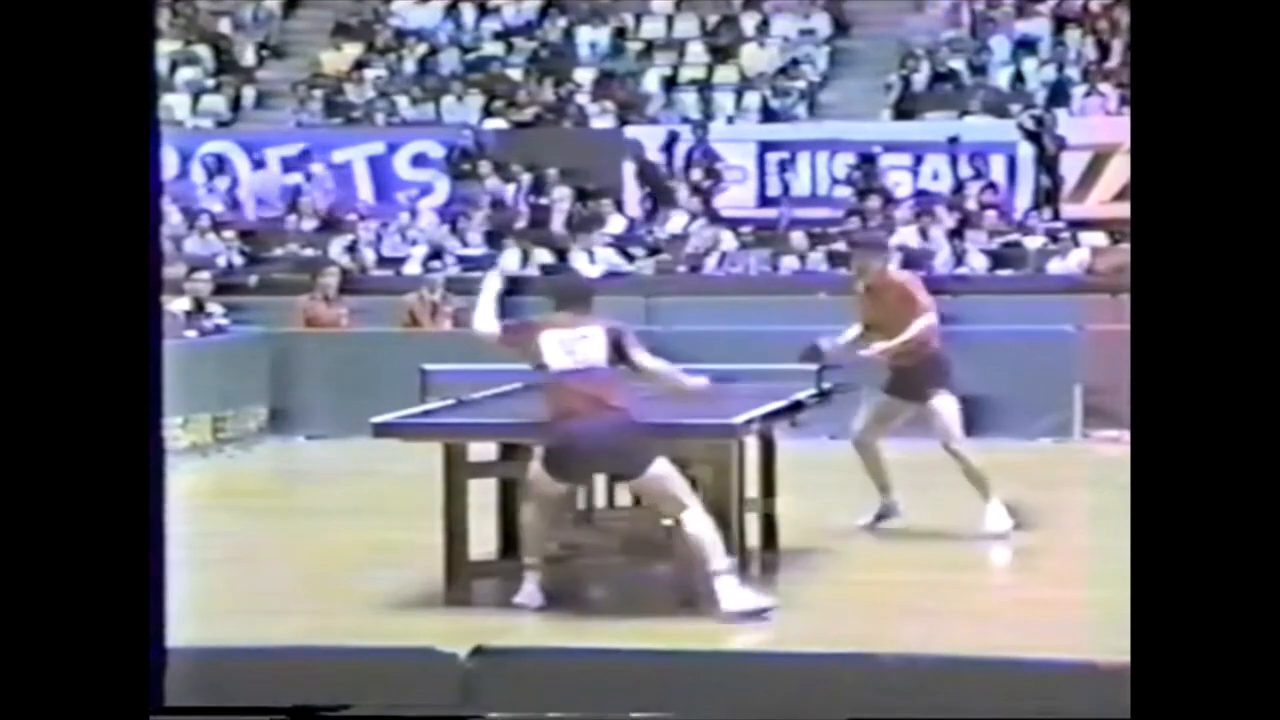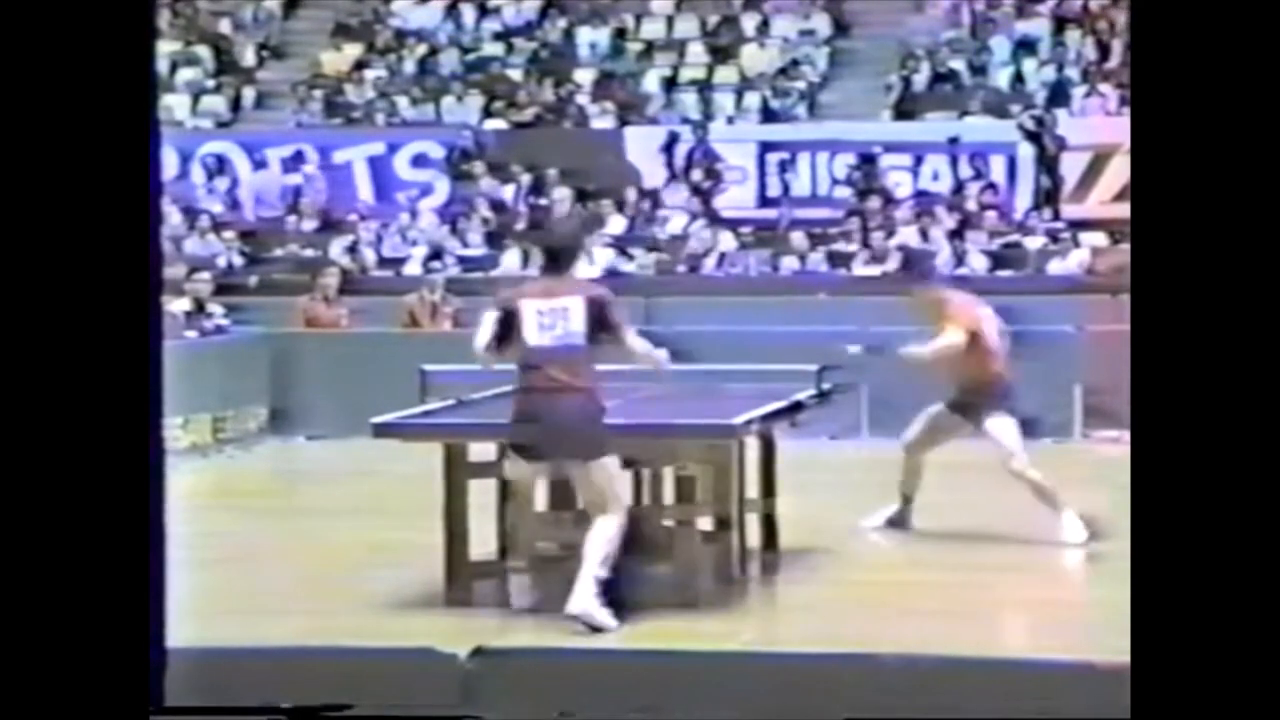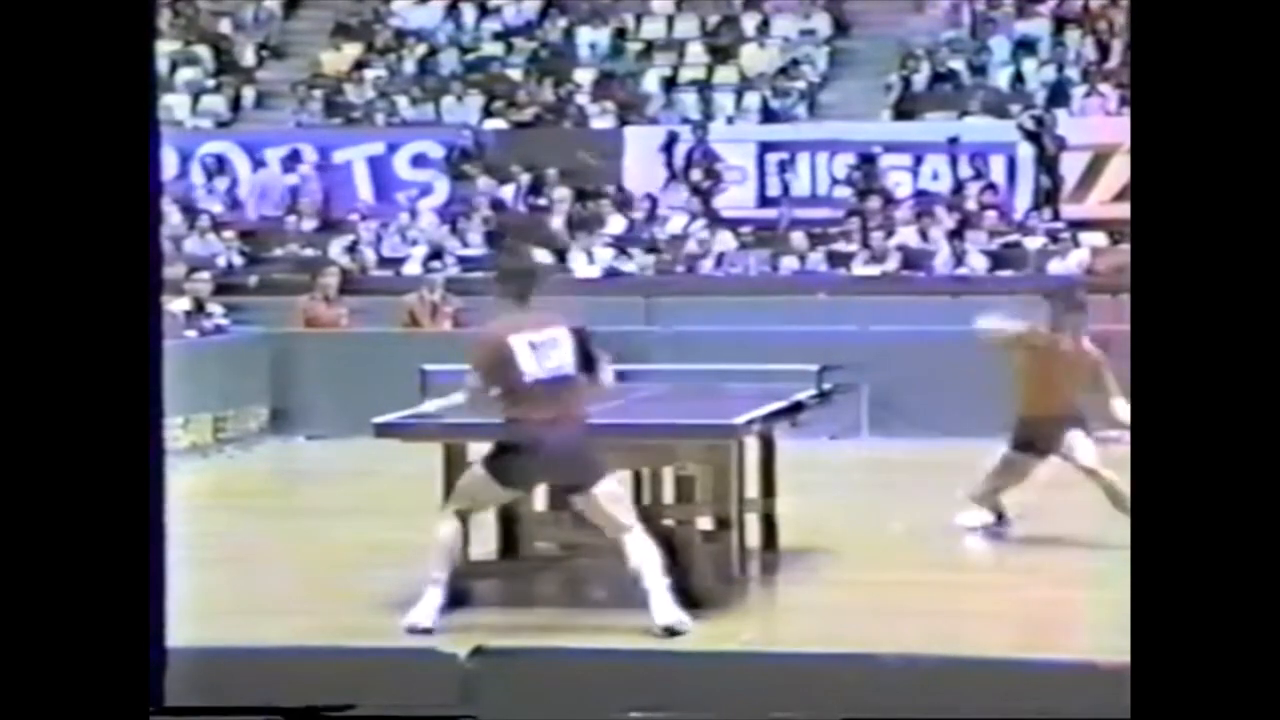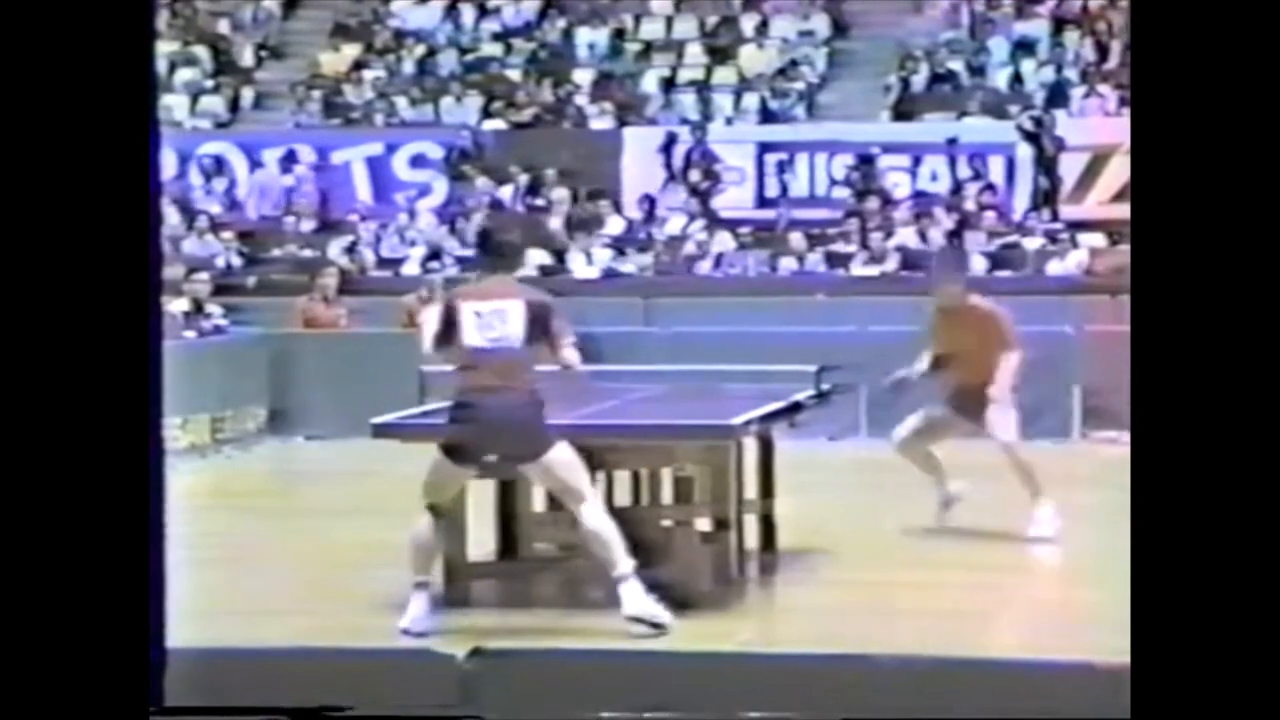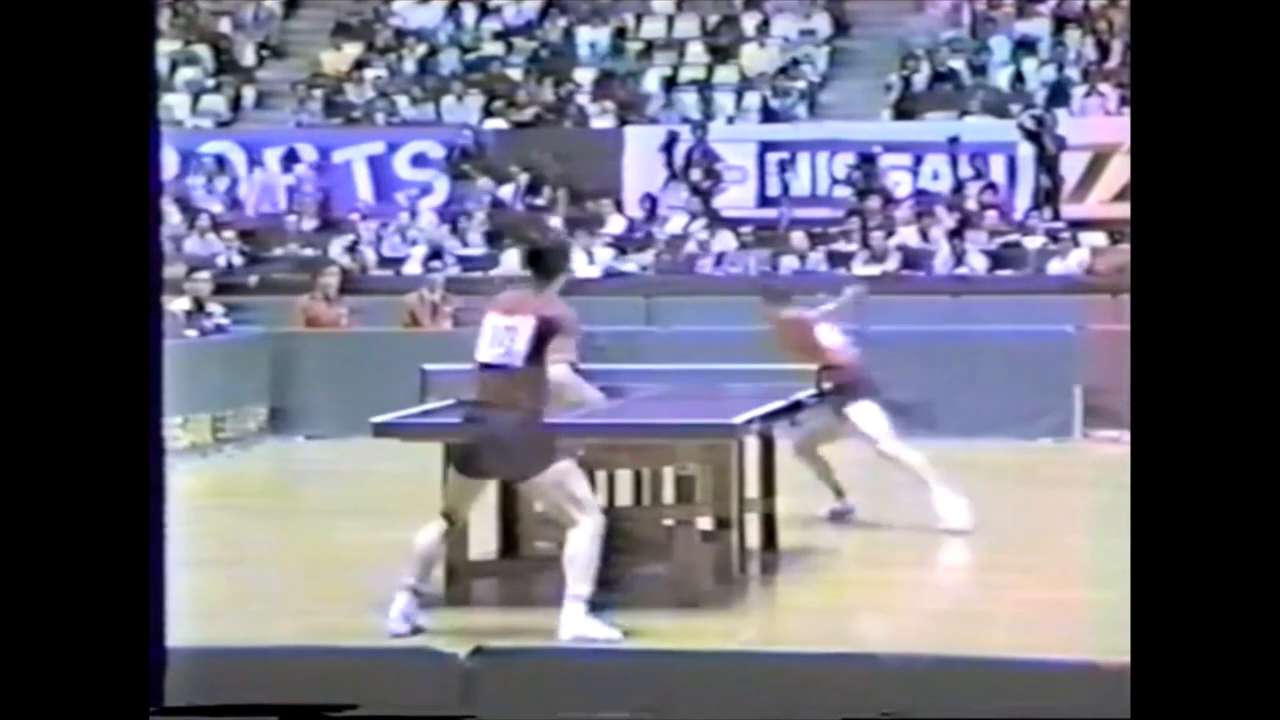
dt=0.3s
person 1, frame 1
left shoulder: (537, 331)
right shoulder: (609, 331)
left elbow: (484, 327)
right elbow: (649, 365)
left wrist: (489, 286)
right wrist: (695, 383)
left hip: (566, 439)
right hip: (619, 433)
left knee: (537, 493)
right knee: (688, 507)
left ankle: (531, 585)
right ankle: (727, 586)
person 1, frame 2
left shoulder: (515, 298)
right shoulder: (595, 296)
left elbow: (486, 354)
right elbow: (633, 348)
left wrist: (489, 319)
right wrist: (658, 357)
left hip: (531, 414)
right hip: (581, 413)
left knee: (520, 494)
right knee: (612, 511)
left ankle: (519, 585)
right ankle: (587, 592)
person 1, frame 3
left shoulder: (491, 335)
right shoulder: (569, 327)
left elbow: (477, 397)
right elbow: (605, 381)
left wrist: (447, 403)
left hip: (521, 445)
right hip: (574, 445)
left knee: (456, 510)
right knee: (629, 528)
left ankle: (430, 604)
right ankle: (663, 605)
person 1, frame 4
left shoulder: (456, 299)
right shoulder: (538, 301)
left elbow: (435, 352)
right elbow: (571, 362)
left wrist: (429, 320)
right wrist: (549, 348)
left hip: (469, 415)
right hip: (521, 413)
left knee: (433, 505)
right knee: (586, 501)
left ankle: (420, 606)
right ankle: (633, 594)
person 1, frame 5
left shoulder: (497, 306)
right shoulder: (557, 314)
left hip: (476, 429)
right hip: (523, 432)
left knee: (447, 518)
right knee: (587, 517)
left ankle: (404, 606)
right ankle: (576, 615)
person 2, frame 1
left shoulder: (904, 283)
right shoulder: (863, 290)
left elbow: (930, 320)
left wrist: (891, 345)
right wrist: (839, 341)
left hip: (929, 370)
right hip: (902, 373)
left knee: (953, 445)
right knee: (861, 437)
left ankle: (993, 505)
right ankle: (888, 503)
person 2, frame 2
left shoulder: (959, 308)
right shoulder: (953, 306)
left elbow: (953, 343)
left wrist: (914, 352)
left hip: (990, 393)
right hip: (967, 392)
left knee: (1016, 465)
right knee: (911, 445)
left ankle: (1067, 517)
right ankle: (902, 512)
person 2, frame 3
left shoulder: (1089, 355)
right shoulder: (1031, 339)
left elbow: (1114, 397)
right elbow: (984, 326)
left wrist: (1120, 408)
left hip: (1066, 426)
right hip: (1028, 431)
left knee: (1090, 466)
right knee: (981, 496)
right ankle: (998, 516)
person 2, frame 4
left shoulder: (986, 313)
right shoulder: (940, 315)
left elbow: (1012, 352)
right elbow: (938, 354)
left wrist: (1002, 384)
right wrist: (916, 369)
left hip: (992, 395)
right hip: (960, 395)
left knee: (1007, 446)
right knee: (903, 441)
left ankle: (1043, 507)
right ankle: (945, 488)
person 2, frame 5
left shoulder: (787, 321)
left hip: (848, 386)
right hip: (839, 390)
left knee: (883, 445)
right knee: (802, 445)
left ankle: (946, 496)
right ankle: (842, 502)
